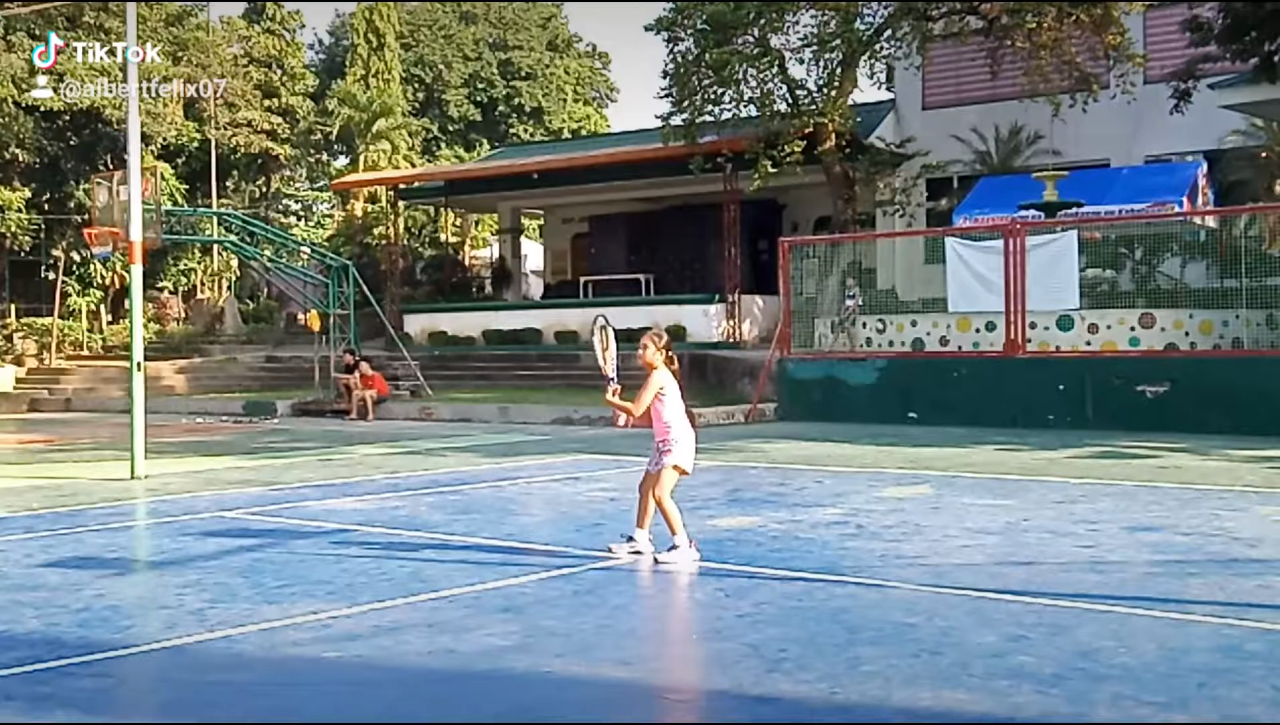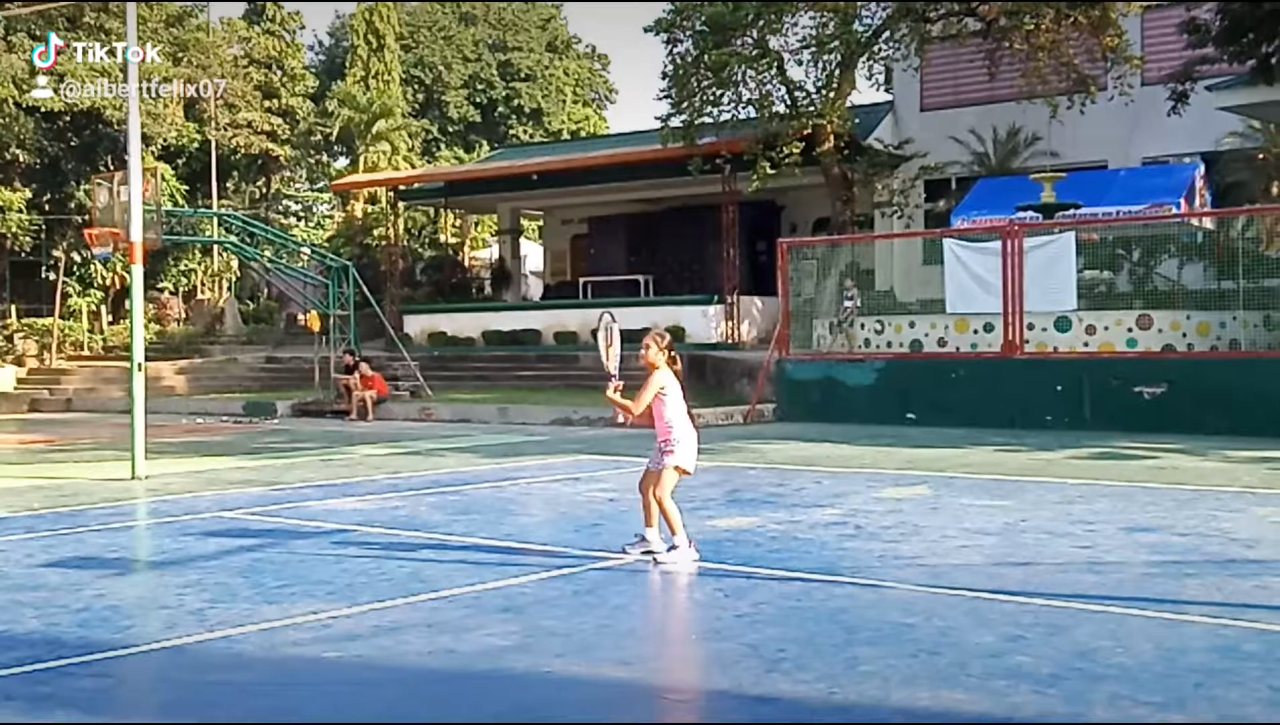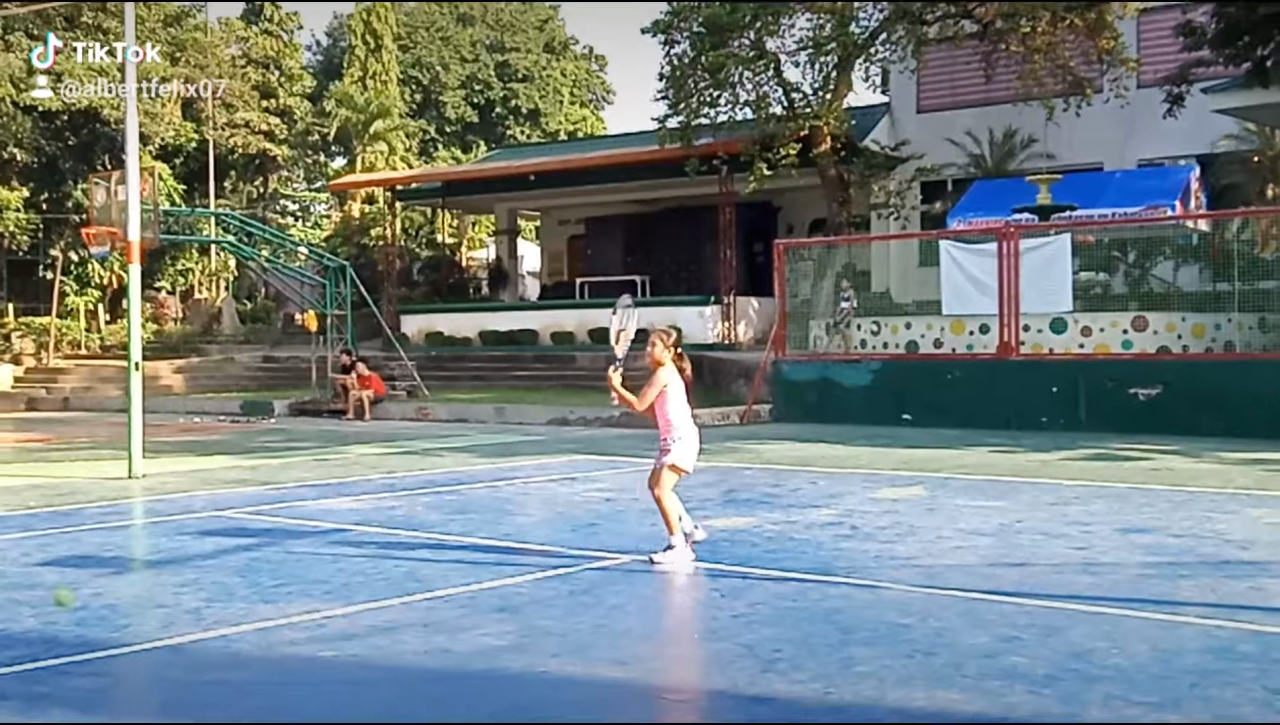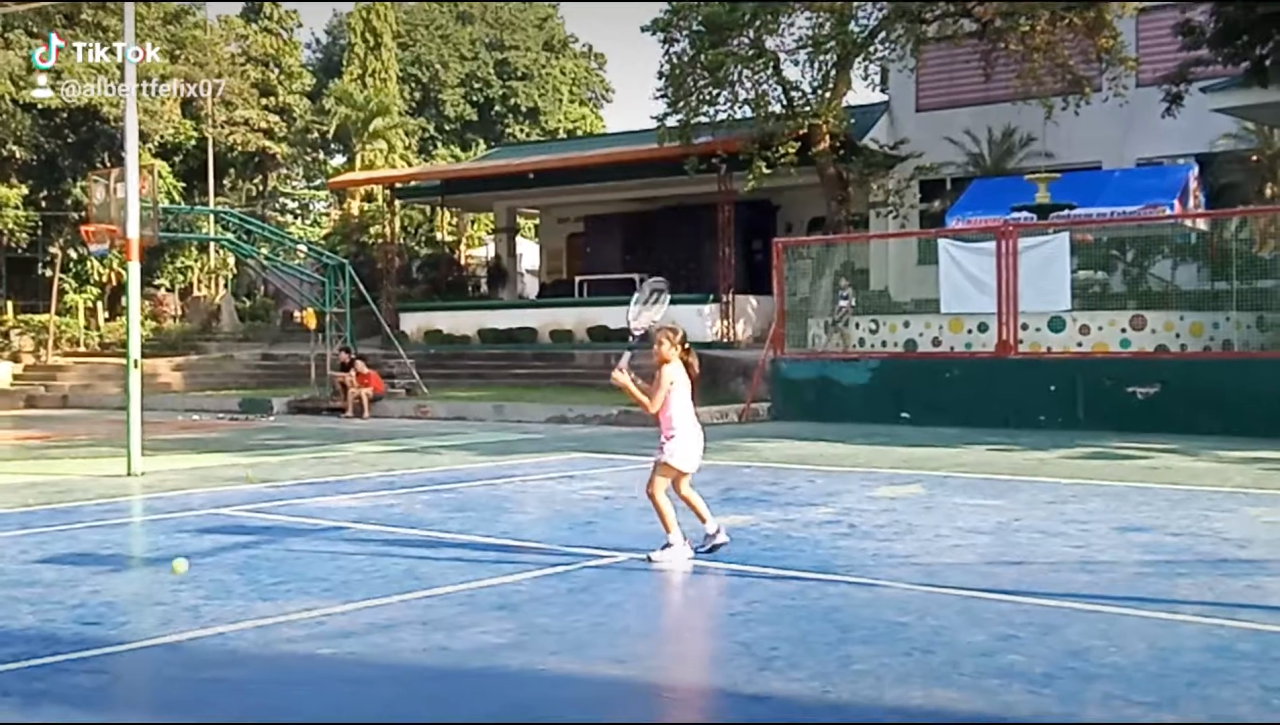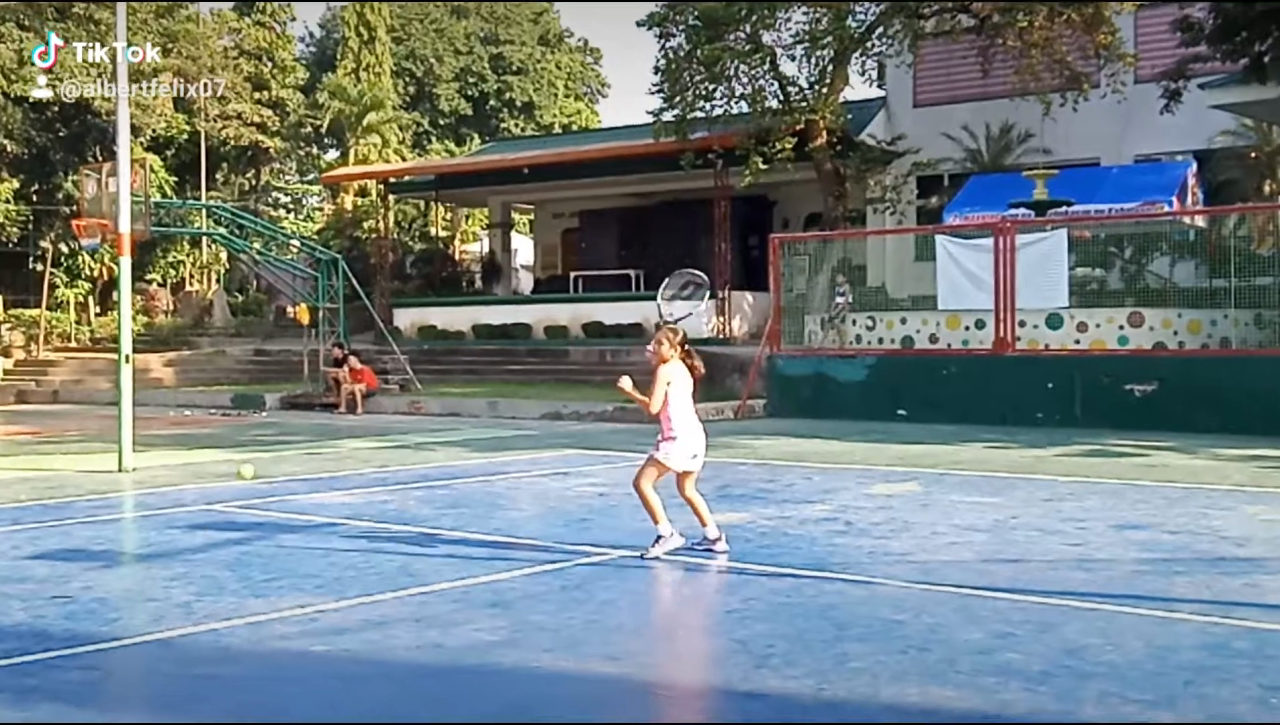
dt=0.1s
person 1, frame 1
left shoulder: (658, 377)
right shoulder: (657, 377)
left elbow: (636, 410)
right elbow: (650, 418)
left wrist: (611, 401)
right wrist: (628, 419)
left hip: (677, 442)
right hip: (665, 442)
left knee: (660, 493)
right knee: (646, 489)
left ankle: (684, 547)
right ankle: (638, 538)
person 1, frame 2
left shoulder: (659, 376)
right shoulder: (659, 377)
left elbow: (636, 408)
right elbow: (651, 417)
left wrist: (612, 397)
right wrist: (628, 416)
left hip: (679, 441)
right hip: (668, 442)
left knee: (661, 493)
right knee: (646, 487)
left ankle: (683, 547)
right ankle: (651, 538)
person 1, frame 3
left shoulder: (663, 373)
right shoulder: (667, 373)
left elbow: (639, 405)
right elbow: (651, 405)
left wrist: (615, 387)
right wrist: (622, 394)
left hip: (680, 439)
right hip: (674, 440)
left knee: (660, 491)
right knee: (656, 487)
left ankle: (680, 547)
right ankle: (690, 529)
person 1, frame 4
left shoulder: (667, 370)
right shoulder: (676, 369)
left elbow: (652, 407)
right elbow: (658, 399)
left wrist: (626, 385)
right wrist: (633, 382)
left hip: (680, 437)
right hip: (682, 437)
left knee: (655, 489)
right knee: (681, 488)
left ankle: (678, 544)
right ankle: (714, 531)
person 1, frame 5
left shoulder: (665, 370)
right shoulder: (683, 368)
left elbow: (653, 407)
left wrist: (630, 391)
left hip: (677, 438)
right hip: (693, 435)
left knee: (642, 483)
right knee: (687, 489)
left ankle: (666, 533)
right ankle: (715, 537)
